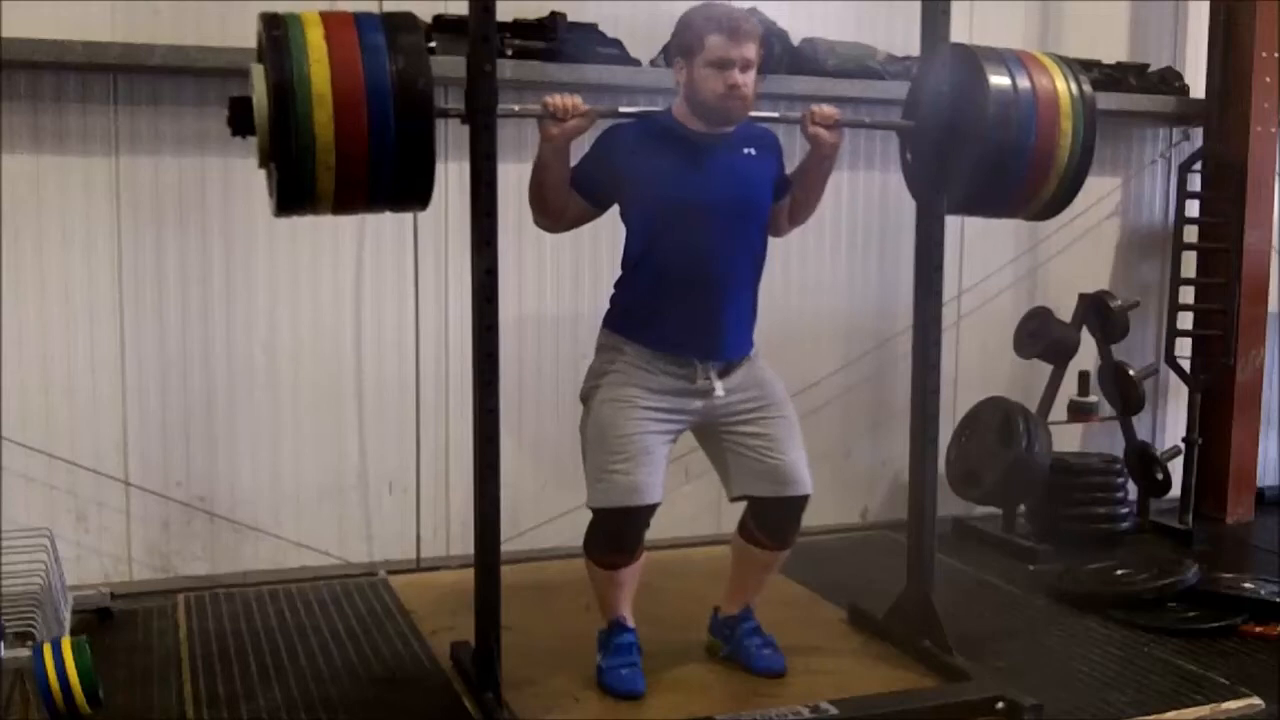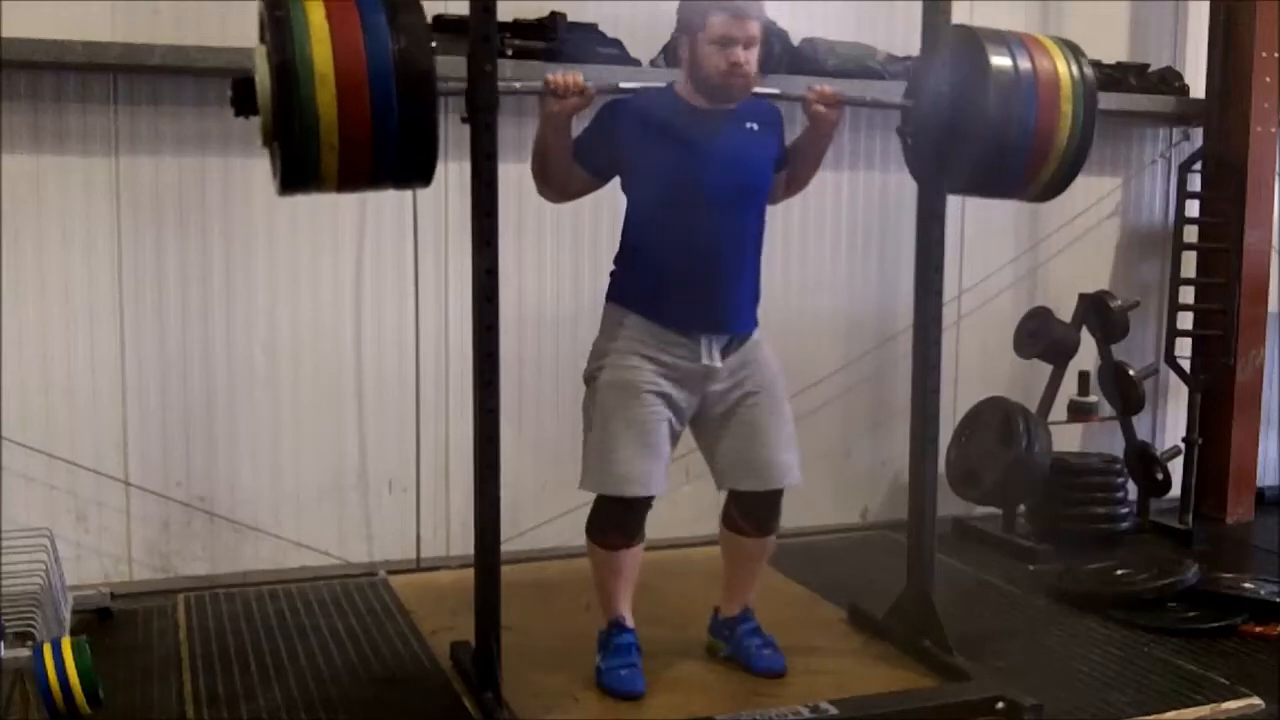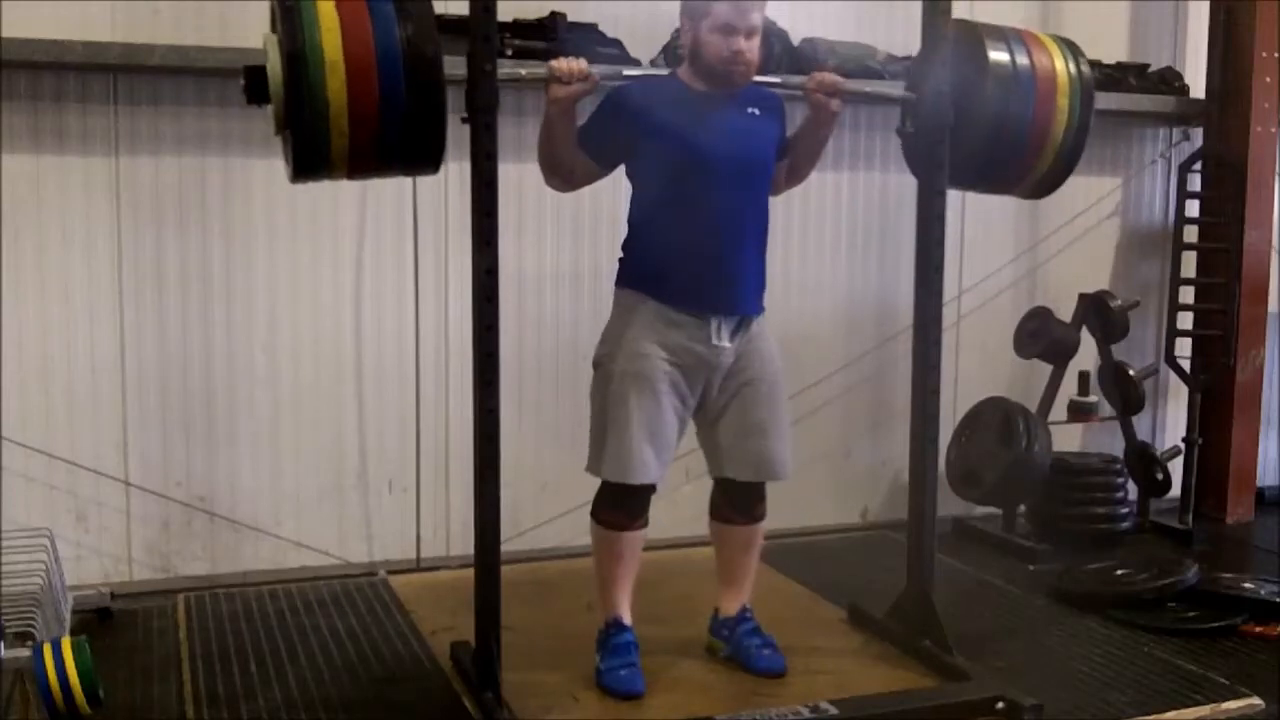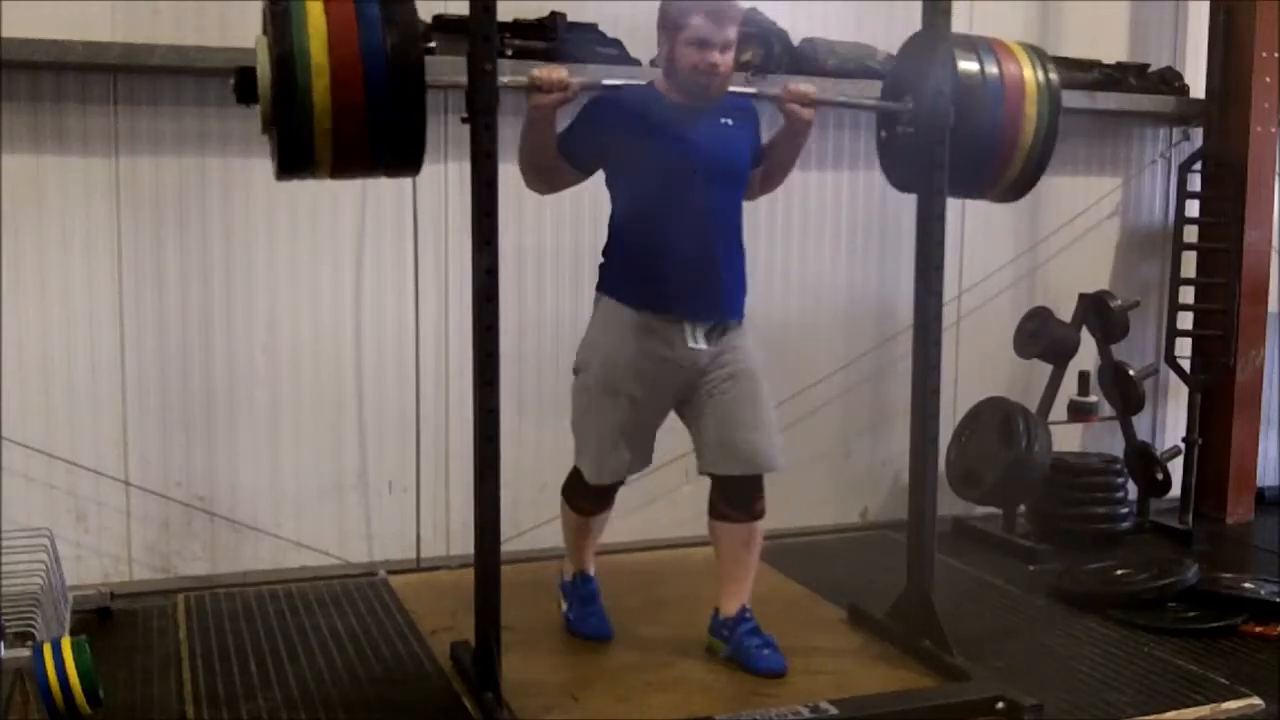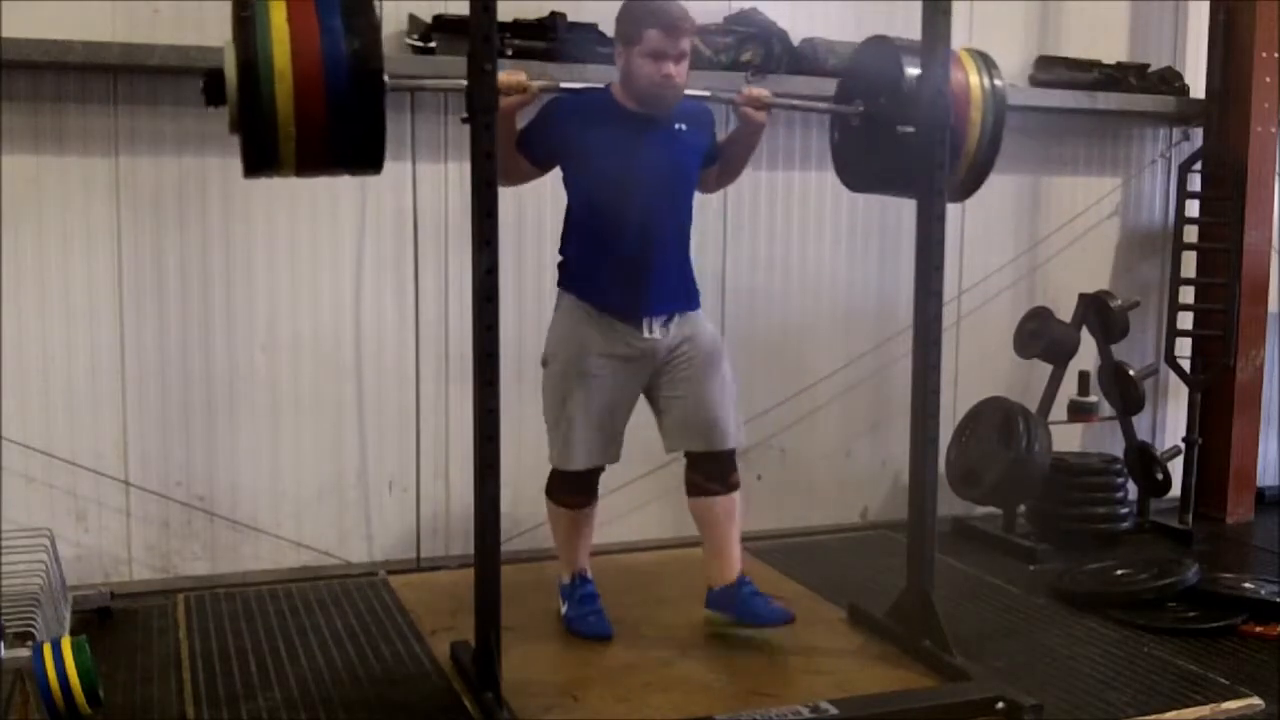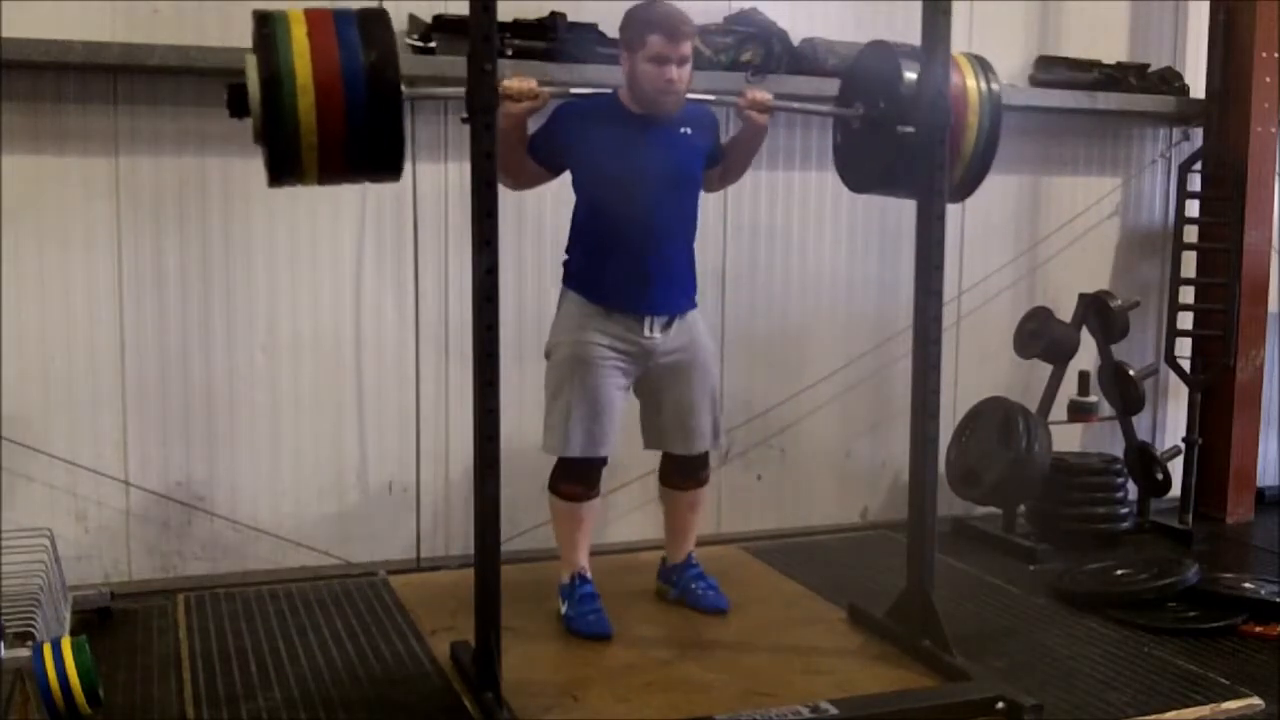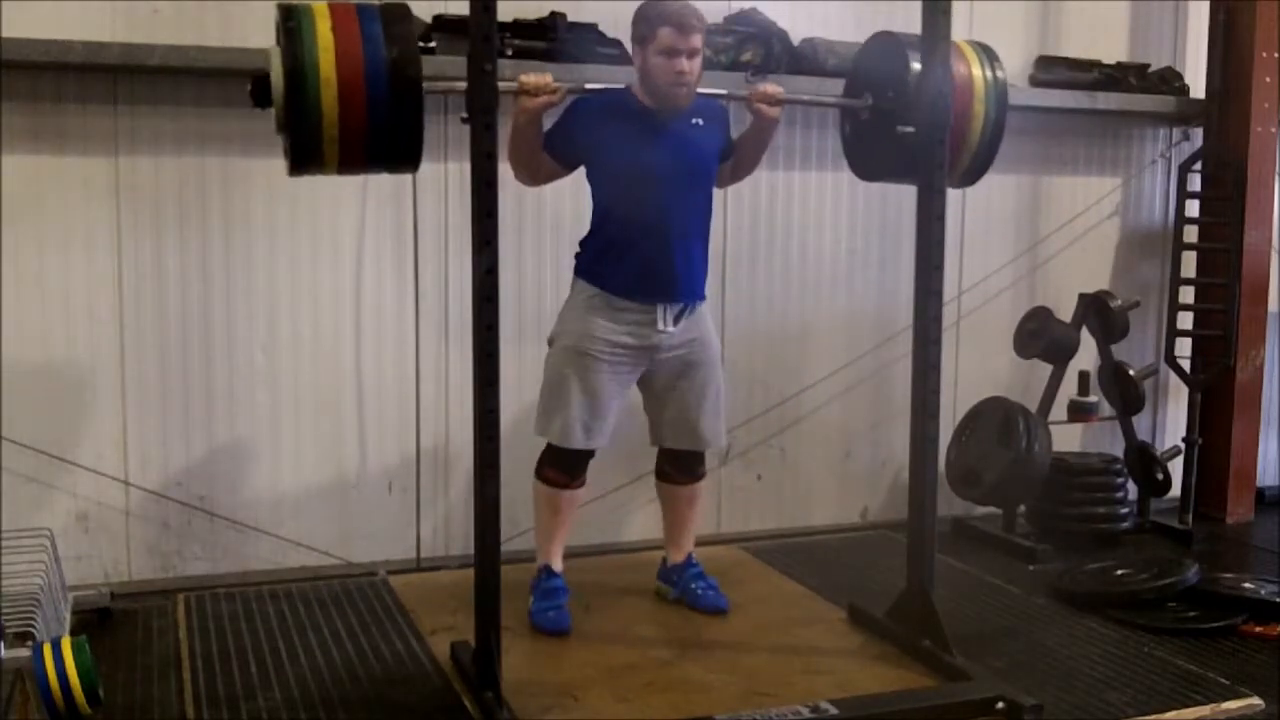
dt=0.4s
person 1, frame 1
left shoulder: (762, 147)
right shoulder: (631, 145)
left elbow: (781, 218)
right elbow: (553, 217)
left wrist: (822, 154)
right wrist: (554, 145)
left hip: (737, 366)
right hip: (639, 365)
left knee: (788, 498)
right knee: (624, 512)
left ankle: (733, 619)
right ankle: (618, 633)
person 1, frame 2
left shoulder: (764, 120)
right shoulder: (634, 117)
right elbow: (557, 188)
left wrist: (820, 130)
right wrist: (555, 120)
left hip: (739, 343)
right hip: (643, 340)
left knee: (764, 490)
right knee: (625, 495)
left ankle: (732, 619)
right ankle: (618, 632)
person 1, frame 3
left shoulder: (765, 106)
right shoulder: (640, 102)
right elbow: (563, 175)
left wrist: (823, 117)
right wrist: (559, 107)
left hip: (743, 326)
right hip: (654, 320)
left knee: (746, 480)
right knee: (629, 480)
left ankle: (732, 618)
right ankle: (616, 631)
person 1, frame 4
left shoulder: (740, 115)
right shoulder: (617, 111)
right elbow: (544, 179)
left wrist: (797, 126)
right wrist: (541, 112)
left hip: (723, 329)
right hip: (632, 323)
left knee: (743, 476)
right knee: (600, 472)
left ankle: (733, 617)
right ankle: (578, 579)
person 1, frame 5
left shoulder: (695, 120)
right shoulder: (573, 115)
right elbow: (508, 172)
left wrist: (751, 127)
right wrist: (503, 115)
left hip: (682, 319)
right hip: (593, 321)
left knee: (716, 451)
right knee: (578, 465)
left ankle: (728, 585)
right ankle: (575, 585)
person 1, frame 6
left shoulder: (699, 123)
right shoulder: (581, 119)
right elbow: (518, 176)
left wrist: (753, 130)
right wrist: (511, 121)
left hip: (680, 319)
right hip: (595, 318)
left knee: (690, 453)
right knee: (581, 455)
left ankle: (679, 565)
right ankle: (576, 582)
person 1, frame 7
left shoulder: (711, 116)
right shoulder: (596, 113)
right elbow: (531, 172)
left wrist: (764, 124)
right wrist: (527, 114)
left hip: (687, 313)
right hip: (604, 309)
left knee: (687, 447)
right knee: (570, 444)
left ankle: (678, 565)
right ankle: (548, 576)
